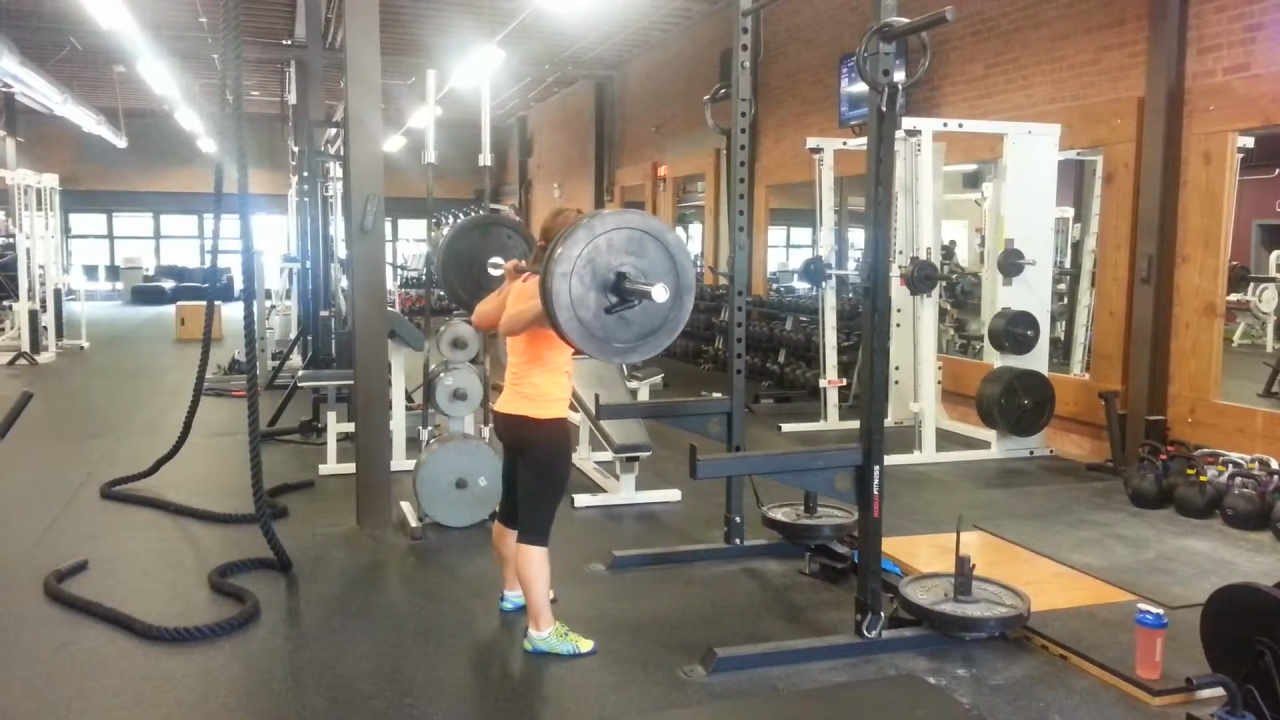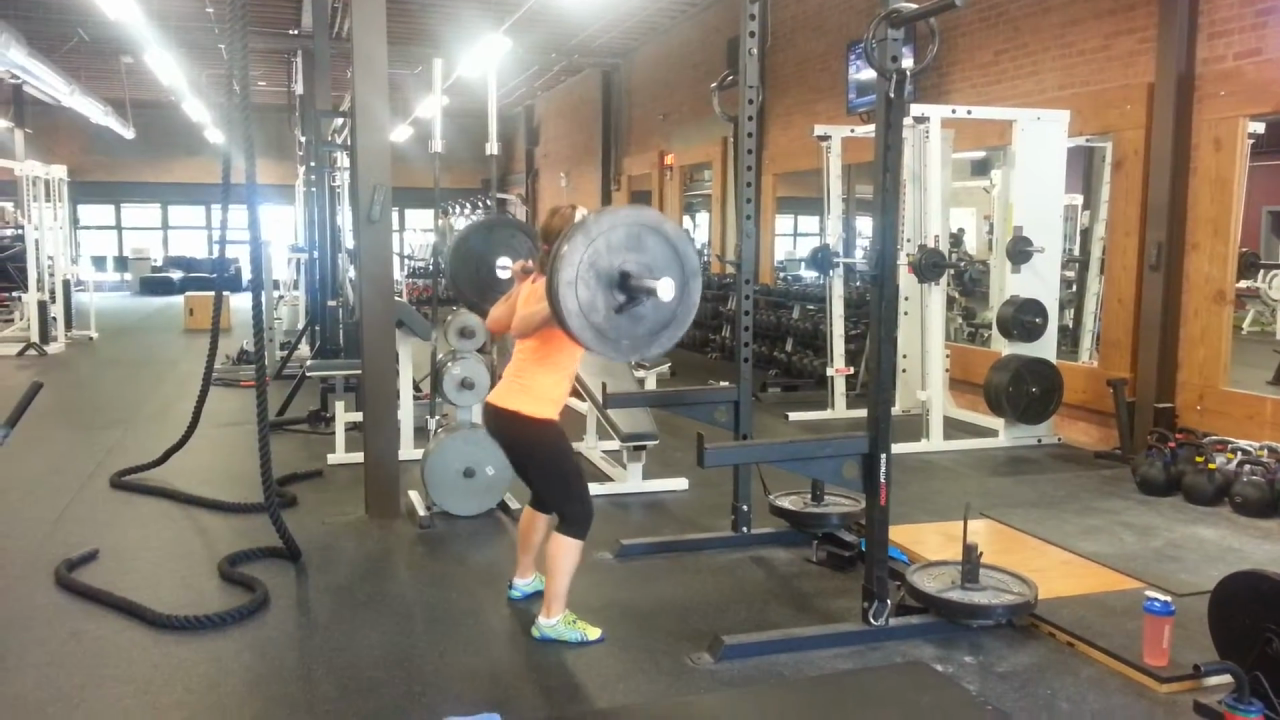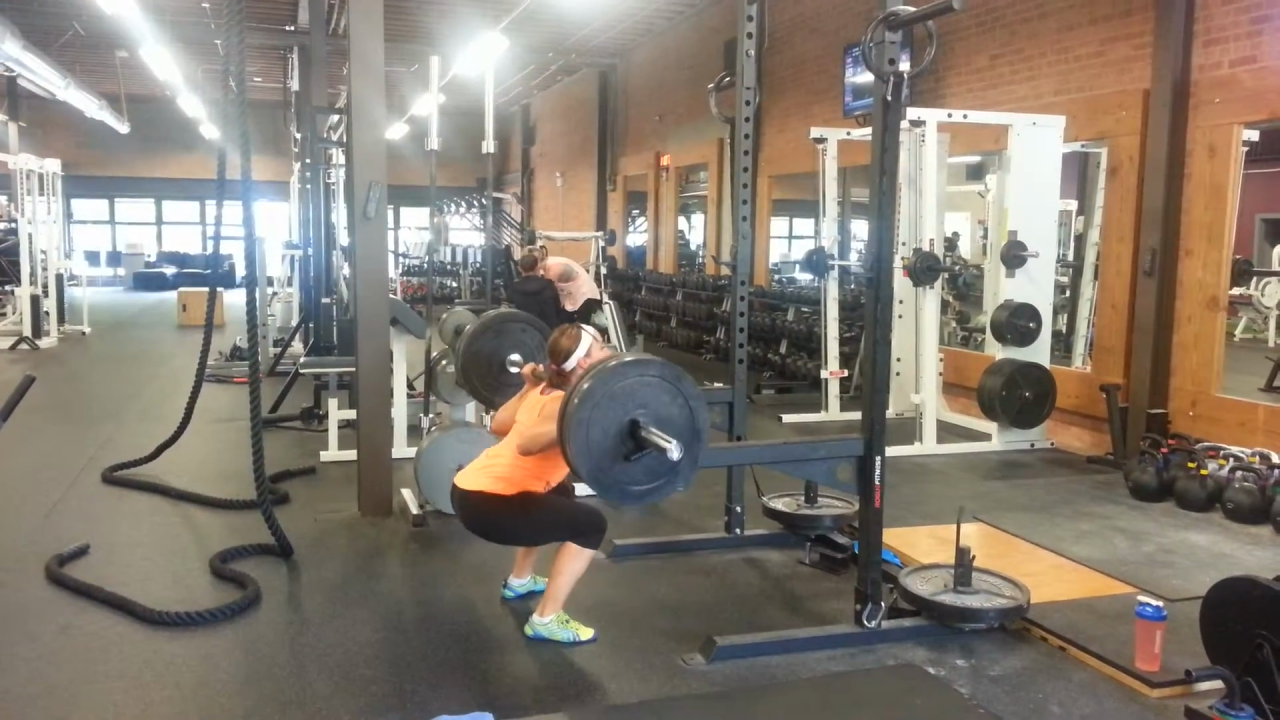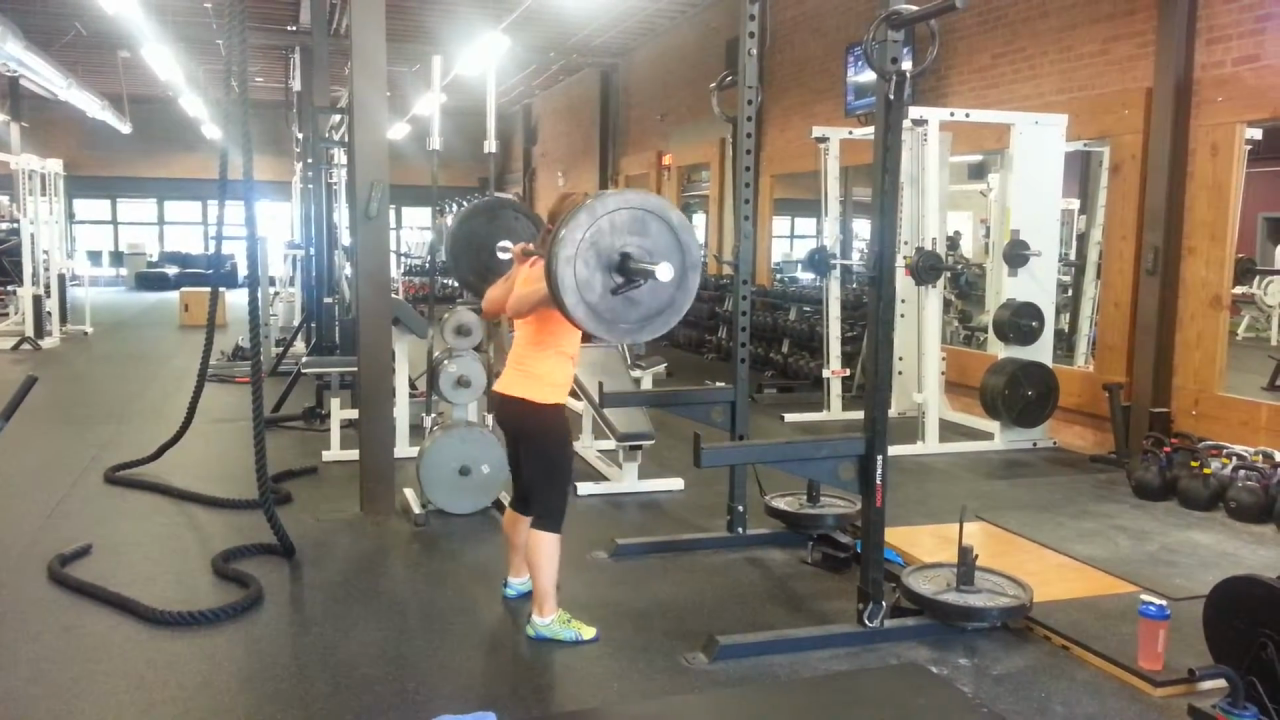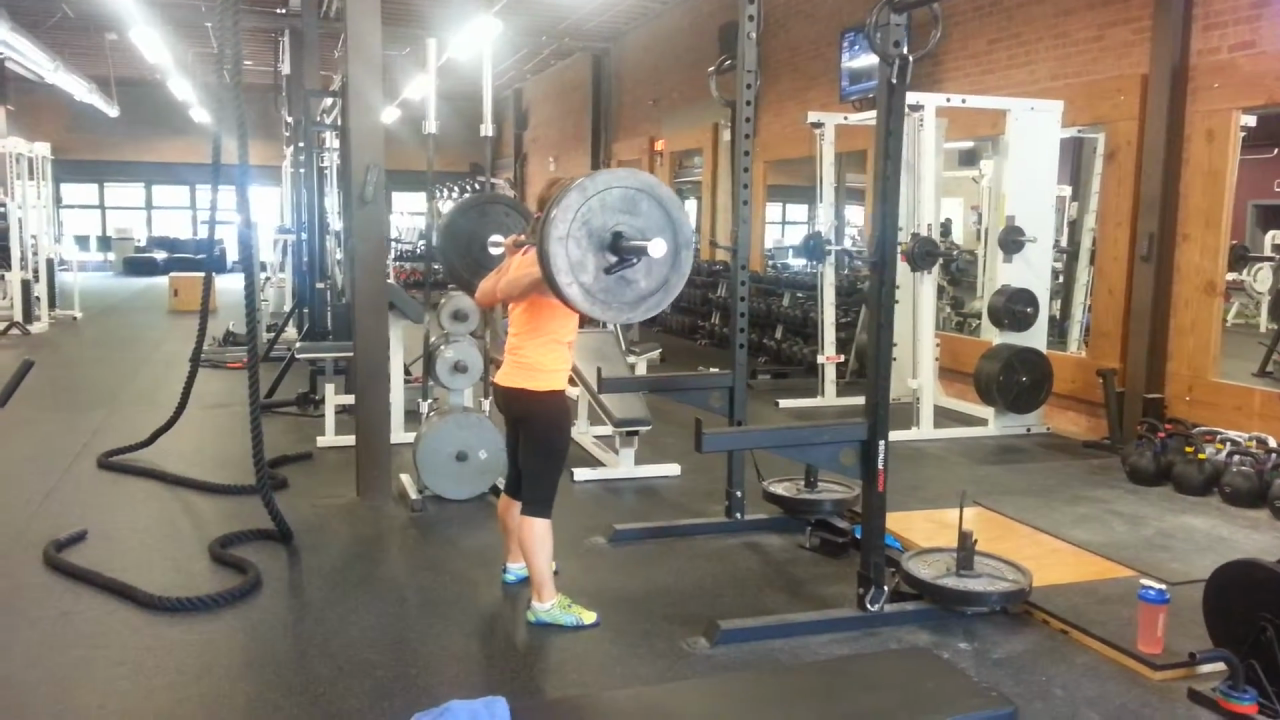
dt=1s
person 1, frame 1
left shoulder: (526, 283)
left elbow: (480, 318)
right elbow: (510, 324)
left wrist: (509, 280)
left hip: (512, 414)
right hip: (540, 420)
left knee: (512, 512)
right knee: (535, 526)
left ankle: (513, 591)
right ankle: (542, 631)
person 1, frame 2
left shoulder: (536, 281)
left elbow: (494, 323)
right elbow: (522, 327)
left wrist: (518, 282)
left hip: (504, 408)
right hip: (529, 417)
left knee: (547, 496)
right knee: (577, 514)
left ankle: (523, 579)
right ankle: (552, 620)
person 1, frame 3
left shoulder: (545, 390)
left elbow: (499, 425)
right elbow: (527, 444)
left wrist: (528, 385)
left hip: (471, 488)
right hip: (485, 504)
left knee: (560, 495)
right knee: (591, 524)
left ankle: (519, 580)
right ankle: (546, 620)
person 1, frame 4
left shoulder: (536, 265)
left elbow: (490, 304)
right elbow: (517, 307)
left wrist: (518, 264)
left hip: (510, 396)
right hip: (535, 403)
left knee: (527, 497)
right knee: (550, 510)
left ankle: (518, 578)
right ankle: (546, 618)
person 1, frame 5
left shoulder: (529, 255)
left elbow: (484, 294)
right elbow: (505, 292)
left wrist: (510, 255)
left hip: (514, 385)
right hip: (538, 391)
left knee: (519, 484)
right knee: (539, 497)
left ankle: (516, 563)
right ankle: (546, 603)
